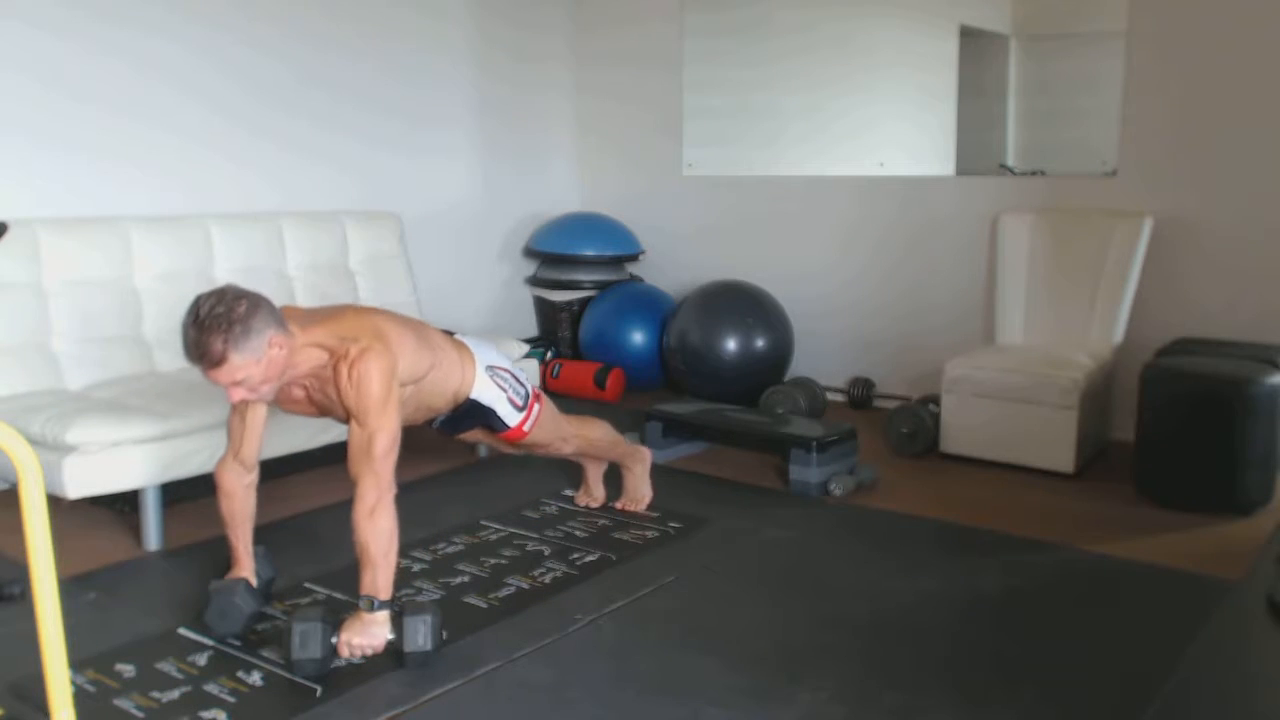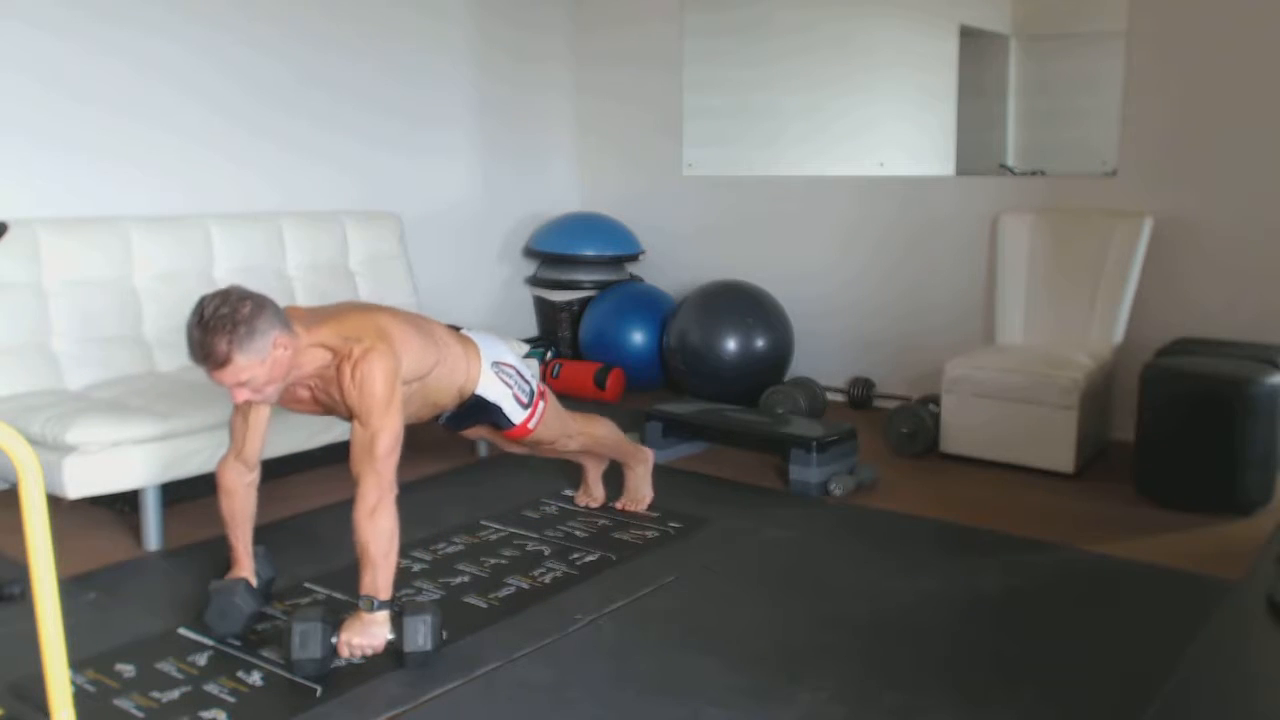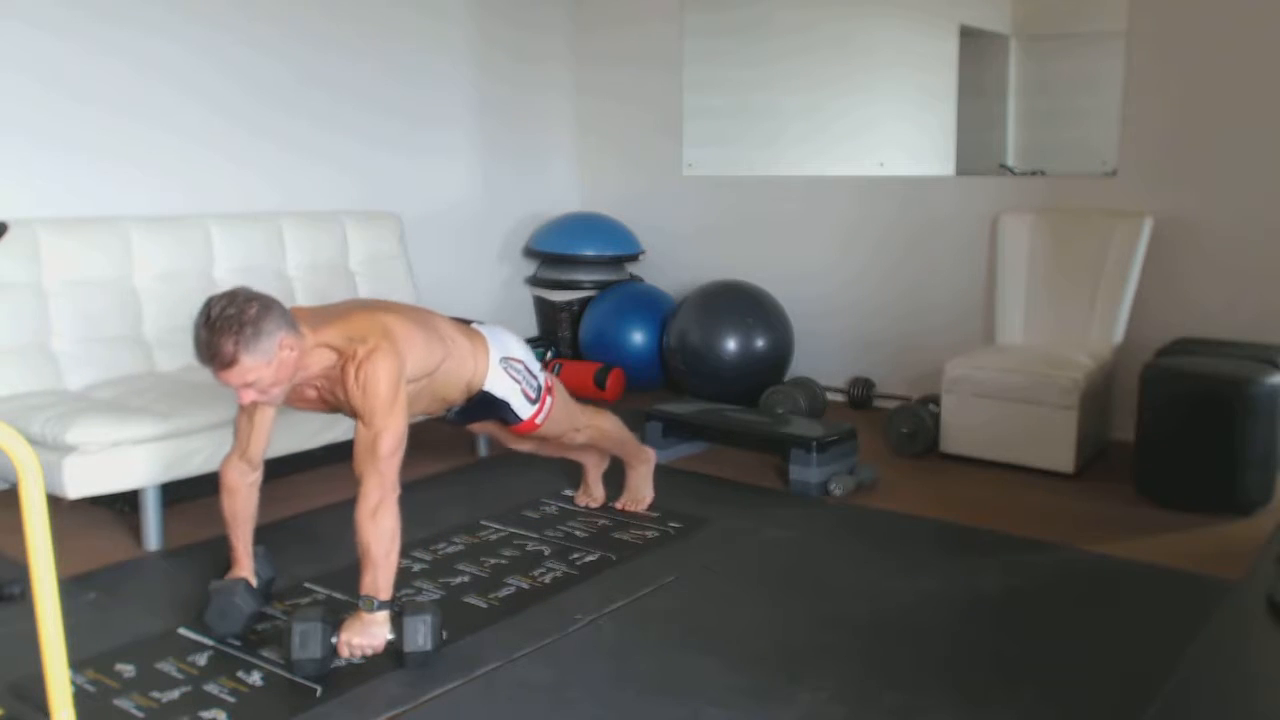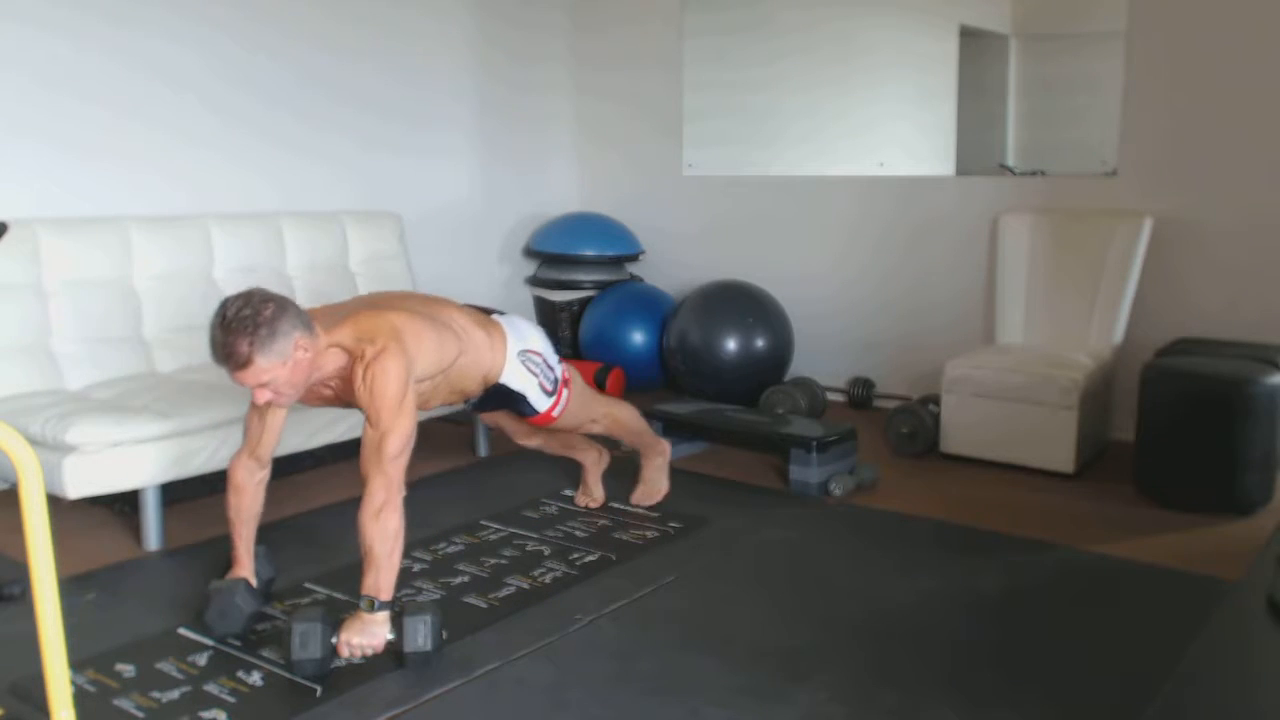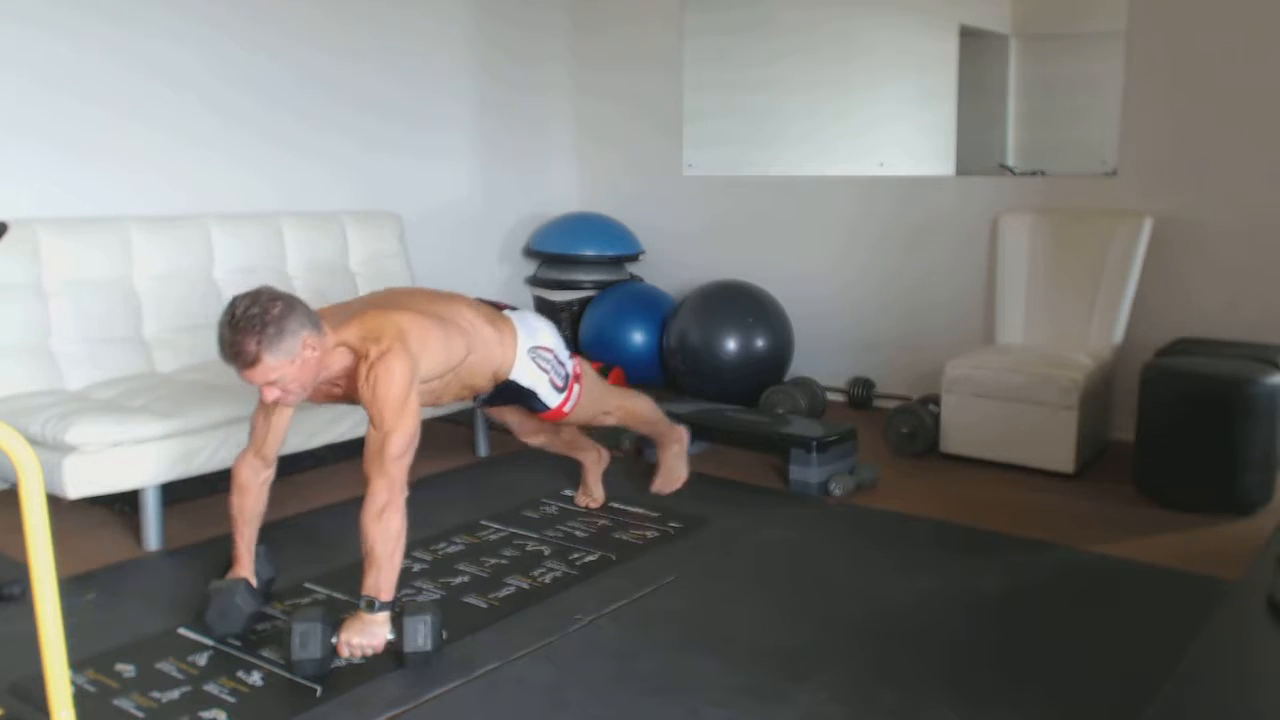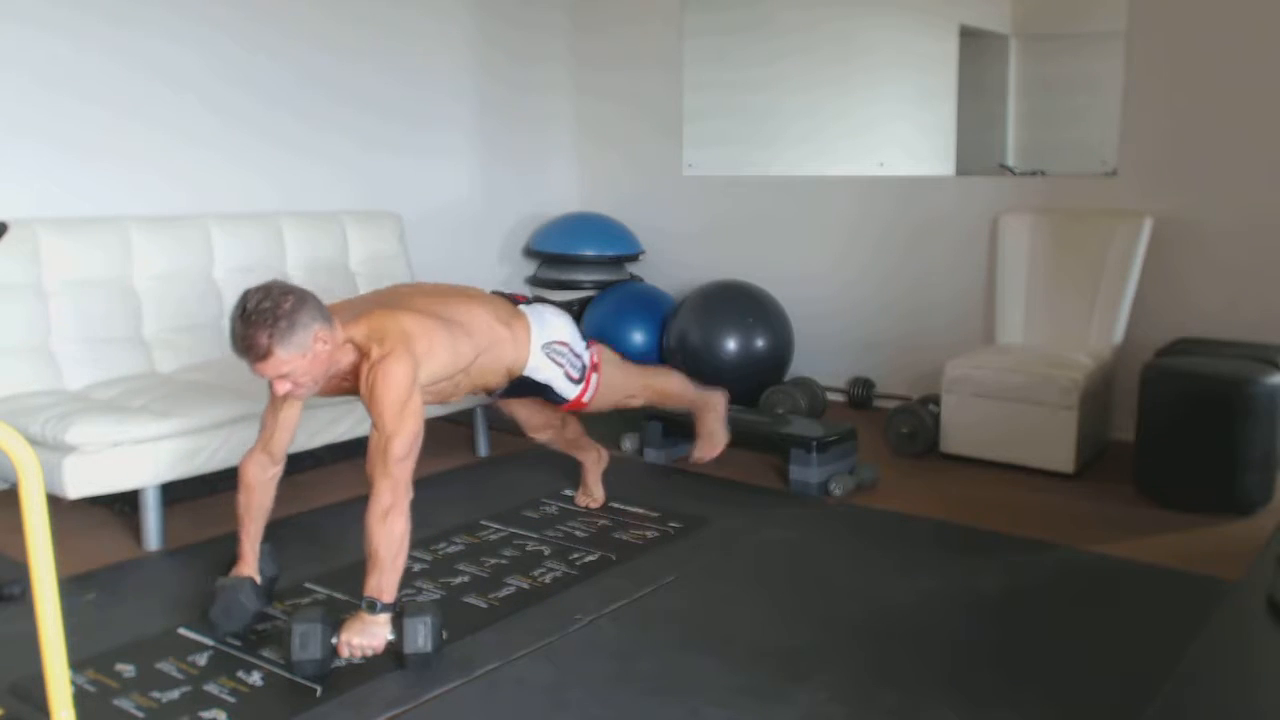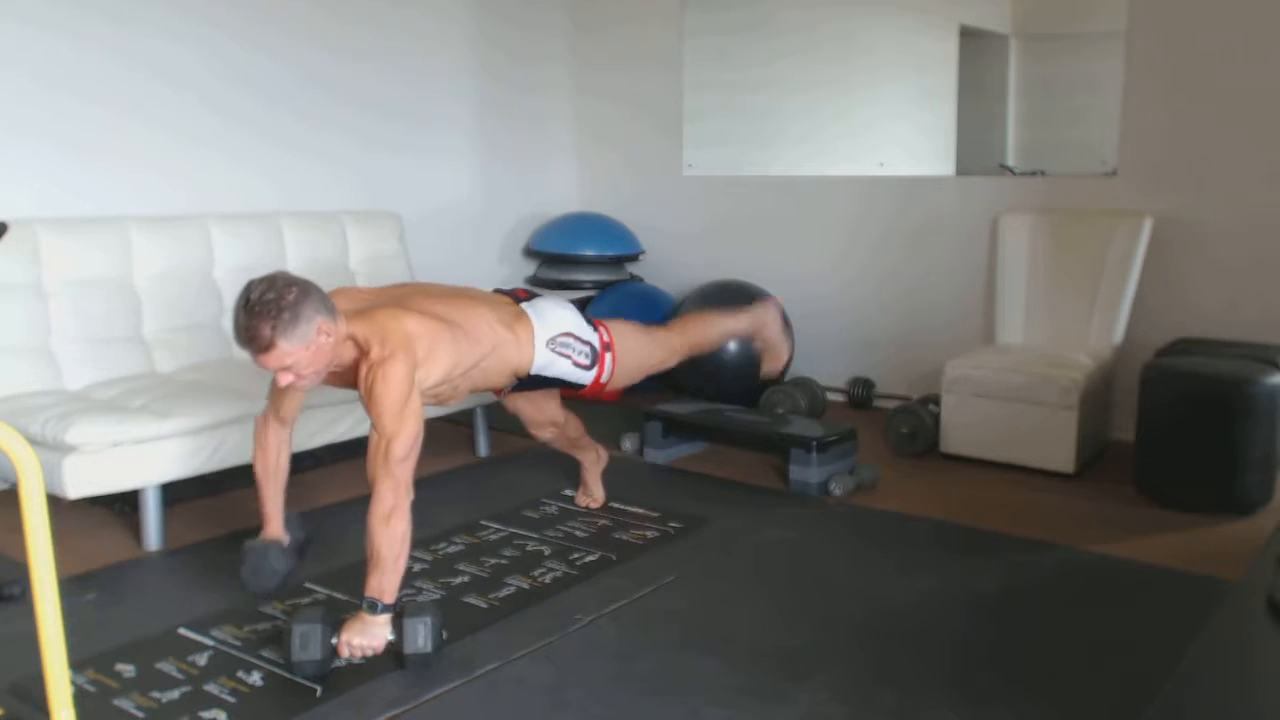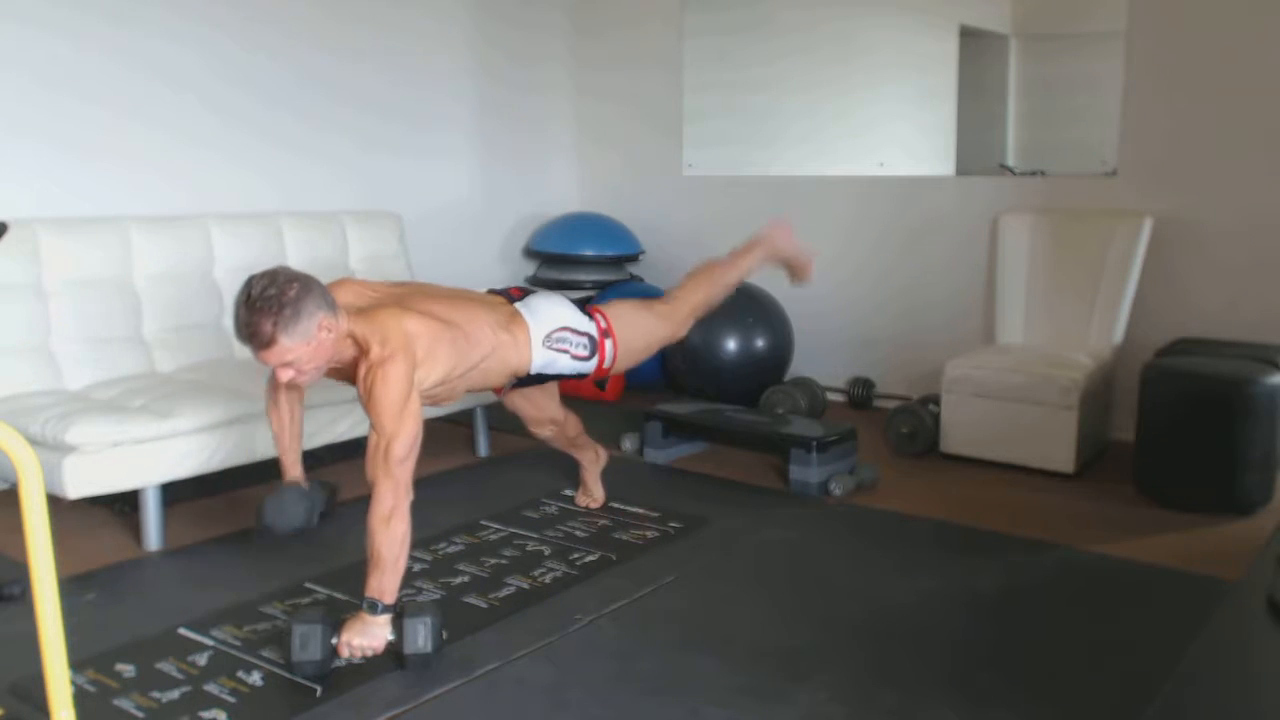
dt=0.1s
person 1, frame 1
left shoulder: (361, 360)
right shoulder: (259, 353)
left elbow: (375, 491)
right elbow: (237, 467)
left wrist: (374, 611)
right wrist: (242, 566)
left hip: (476, 375)
right hip: (436, 394)
left knee: (561, 435)
left ankle: (633, 458)
right ankle: (591, 462)
person 1, frame 2
left shoulder: (364, 360)
right shoulder: (262, 352)
left elbow: (376, 491)
right elbow: (238, 467)
left wrist: (374, 611)
right wrist: (242, 567)
left hip: (479, 370)
right hip: (440, 389)
left knee: (566, 432)
left ankle: (635, 458)
right ankle: (590, 463)
person 1, frame 3
left shoulder: (369, 361)
right shoulder: (268, 353)
left elbow: (380, 492)
right elbow: (241, 466)
left wrist: (374, 610)
right wrist: (241, 566)
left hip: (492, 361)
right hip: (453, 379)
left knee: (574, 426)
left ankle: (638, 458)
right ankle: (588, 459)
person 1, frame 4
left shoulder: (378, 361)
right shoulder: (282, 352)
left elbow: (384, 492)
right elbow: (250, 465)
left wrist: (374, 611)
right wrist: (243, 567)
left hip: (506, 350)
right hip: (463, 361)
left knee: (591, 415)
right knee: (527, 434)
left ankle: (653, 451)
right ankle: (590, 459)
person 1, frame 5
left shoulder: (382, 361)
right shoulder: (291, 353)
left elbow: (389, 492)
right elbow: (255, 464)
left wrist: (374, 610)
right wrist: (241, 565)
left hip: (520, 344)
right hip: (479, 338)
left knee: (604, 408)
right knee: (531, 430)
left ankle: (671, 436)
right ankle: (590, 458)
person 1, frame 6
left shoulder: (387, 361)
right shoulder: (305, 347)
left elbow: (391, 493)
right elbow: (263, 459)
left wrist: (375, 612)
right wrist: (246, 562)
left hip: (536, 340)
right hip: (493, 327)
left knee: (630, 389)
right knee: (541, 427)
left ankle: (706, 402)
right ankle: (591, 457)
person 1, frame 7
left shoulder: (386, 360)
right shoulder: (316, 328)
left elbow: (393, 493)
right elbow: (272, 424)
left wrist: (376, 613)
right wrist: (273, 525)
left hip: (540, 334)
right hip: (503, 316)
left knee: (663, 349)
right knee: (545, 423)
left ankle: (756, 320)
right ankle: (590, 458)
person 1, frame 8
left shoulder: (386, 359)
right shoulder: (324, 312)
left elbow: (391, 495)
right elbow: (284, 392)
left wrist: (377, 614)
right wrist: (293, 472)
left hip: (539, 332)
right hip: (500, 322)
left knee: (671, 315)
right knee: (544, 423)
left ankle: (766, 244)
right ankle: (589, 457)
